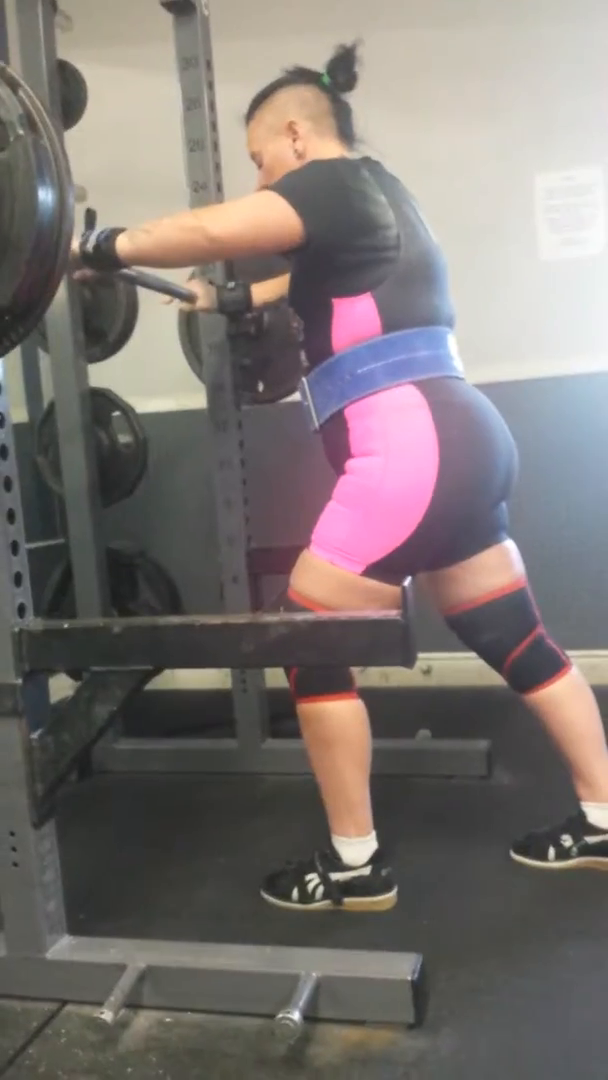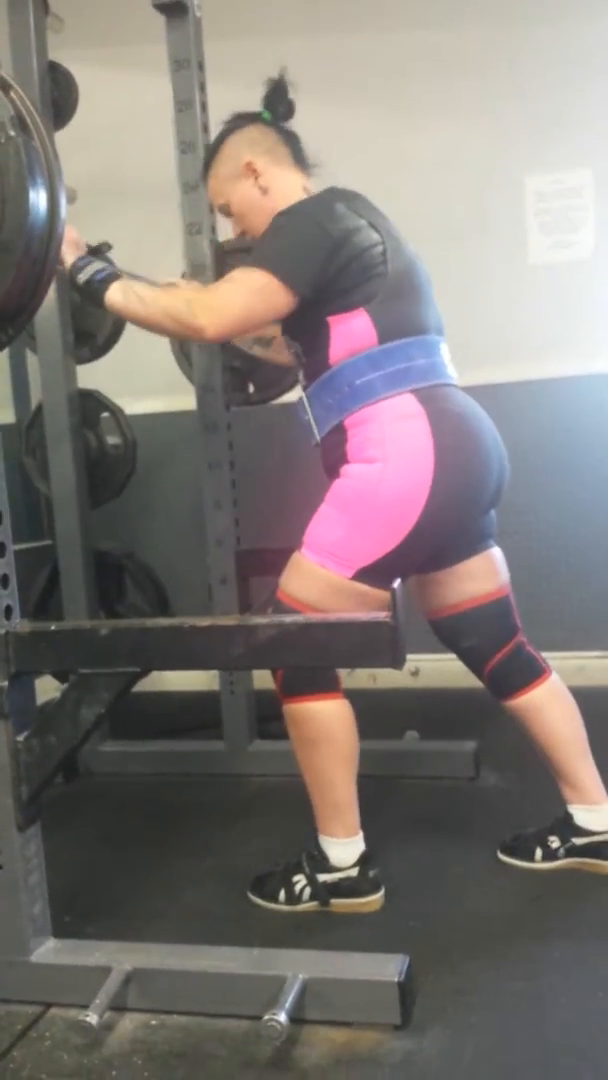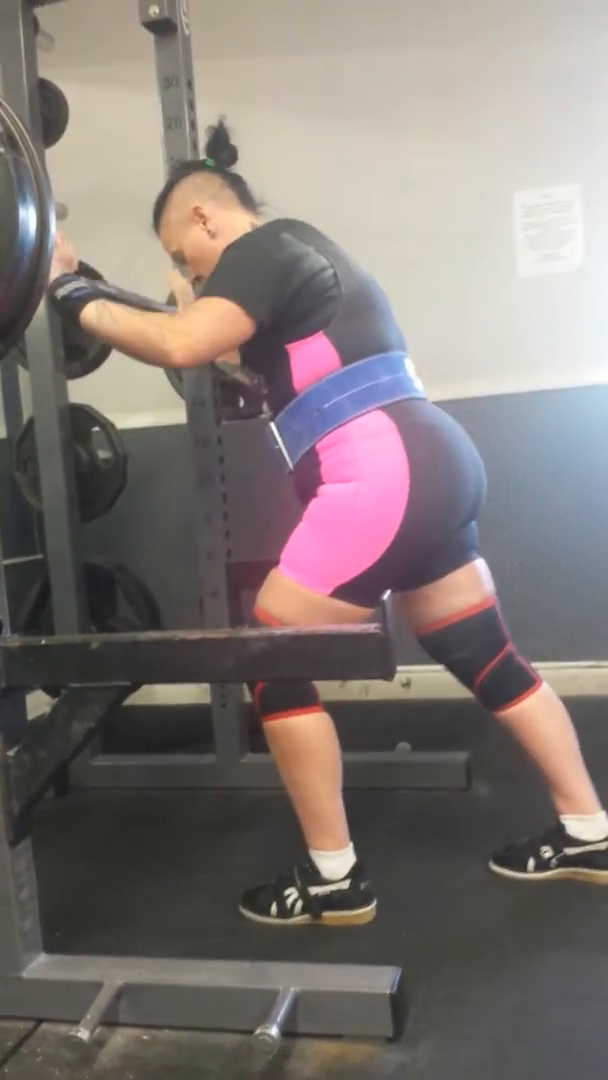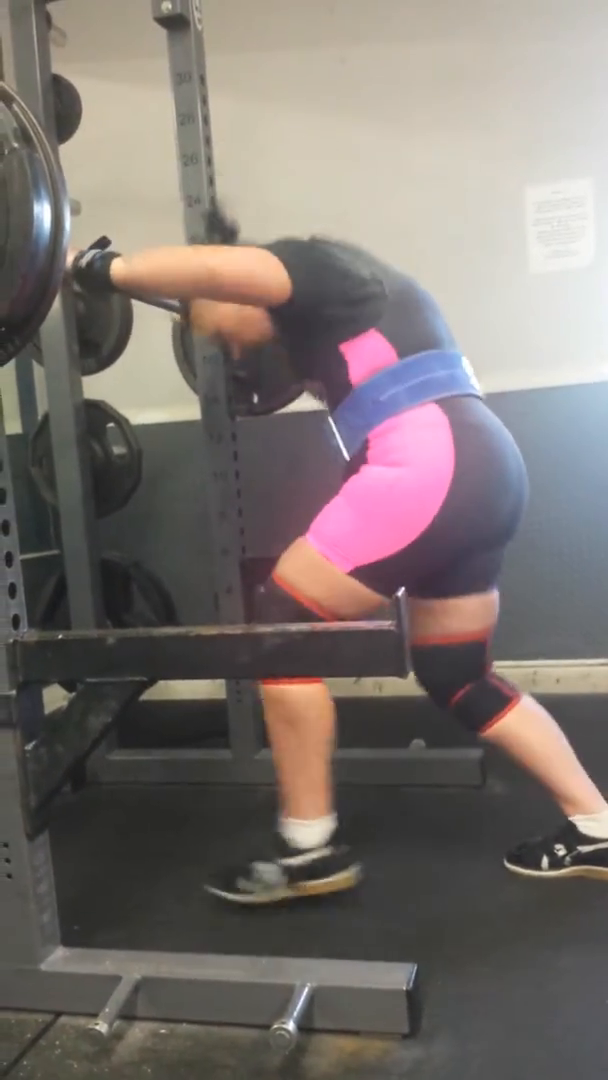
dt=1s
person 1, frame 1
left shoulder: (338, 183)
right shoulder: (370, 195)
left elbow: (216, 230)
left wrist: (103, 247)
right wrist: (233, 298)
left hip: (408, 451)
right hip: (460, 441)
right knee: (516, 641)
left ankle: (355, 863)
person 1, frame 2
left shoulder: (314, 220)
right shoulder: (346, 221)
left elbow: (212, 318)
right elbow: (306, 335)
left wrist: (96, 278)
left hip: (402, 458)
right hip: (456, 449)
right knee: (495, 647)
left ankle: (342, 865)
person 1, frame 3
left shoulder: (263, 248)
right shoulder: (299, 252)
left elbow: (180, 344)
left wrist: (72, 295)
right wrist: (209, 338)
left hip: (380, 477)
right hip: (431, 464)
left knee: (273, 666)
right knee: (486, 658)
left ankle: (333, 880)
person 1, frame 4
left shoulder: (311, 262)
right shoulder: (331, 289)
left elbow: (215, 265)
left wrist: (101, 269)
right wrist: (249, 341)
left hip: (426, 467)
right hip: (479, 468)
left knee: (286, 625)
right knee: (459, 679)
left ankle: (308, 846)
